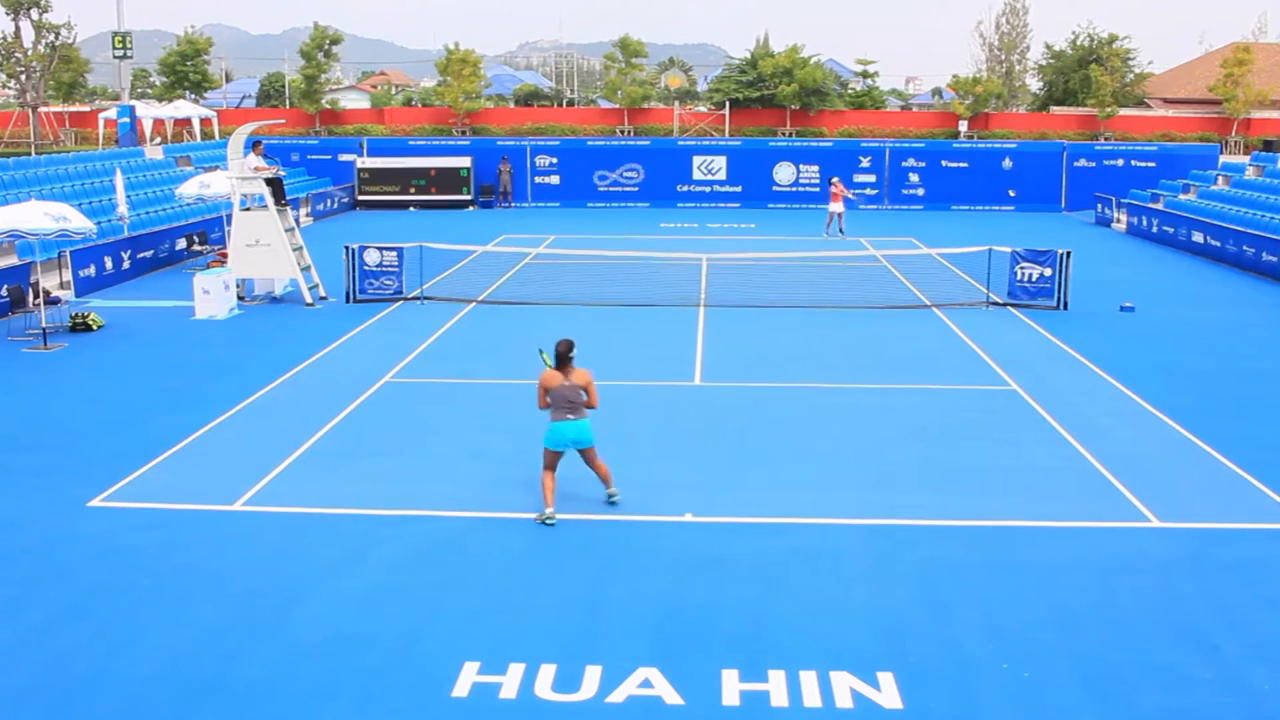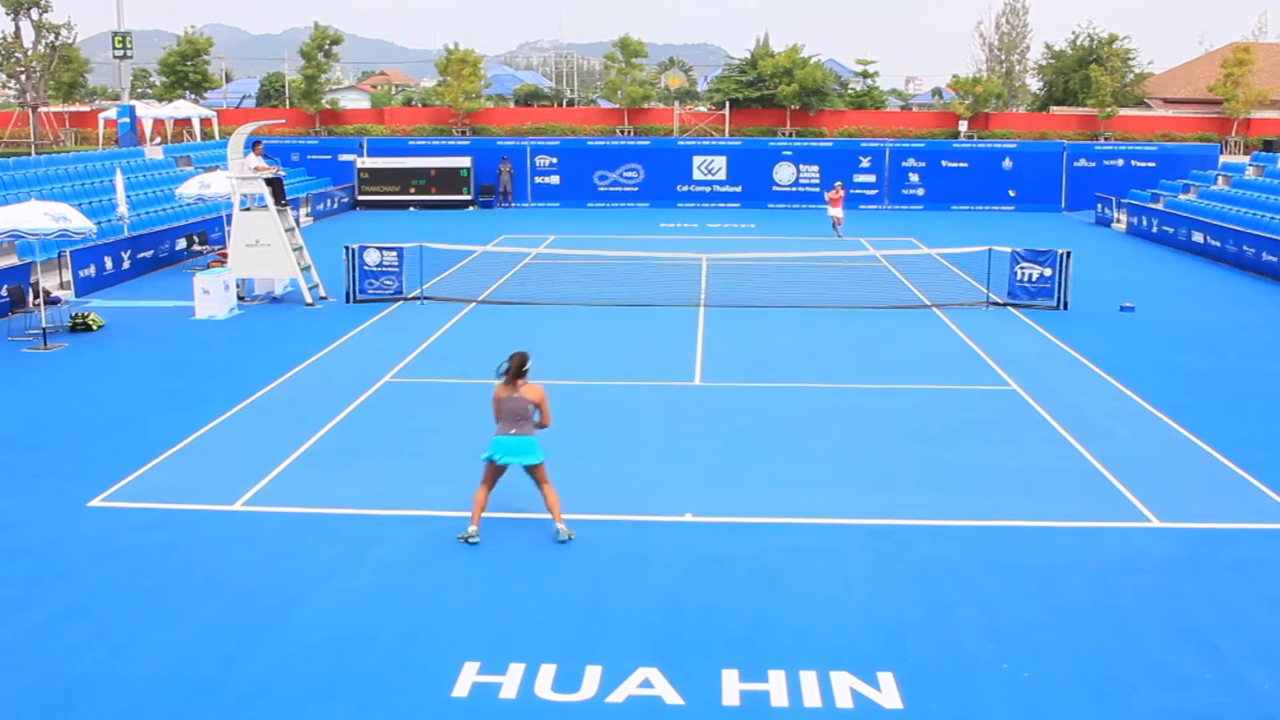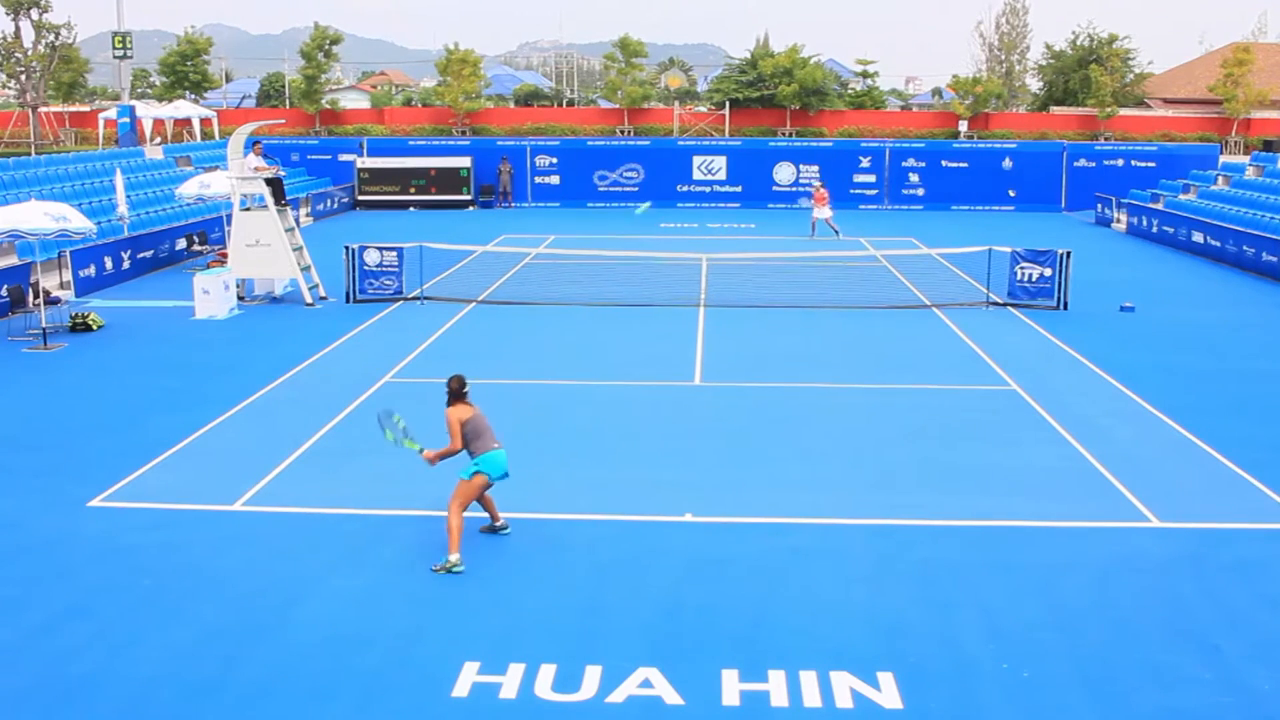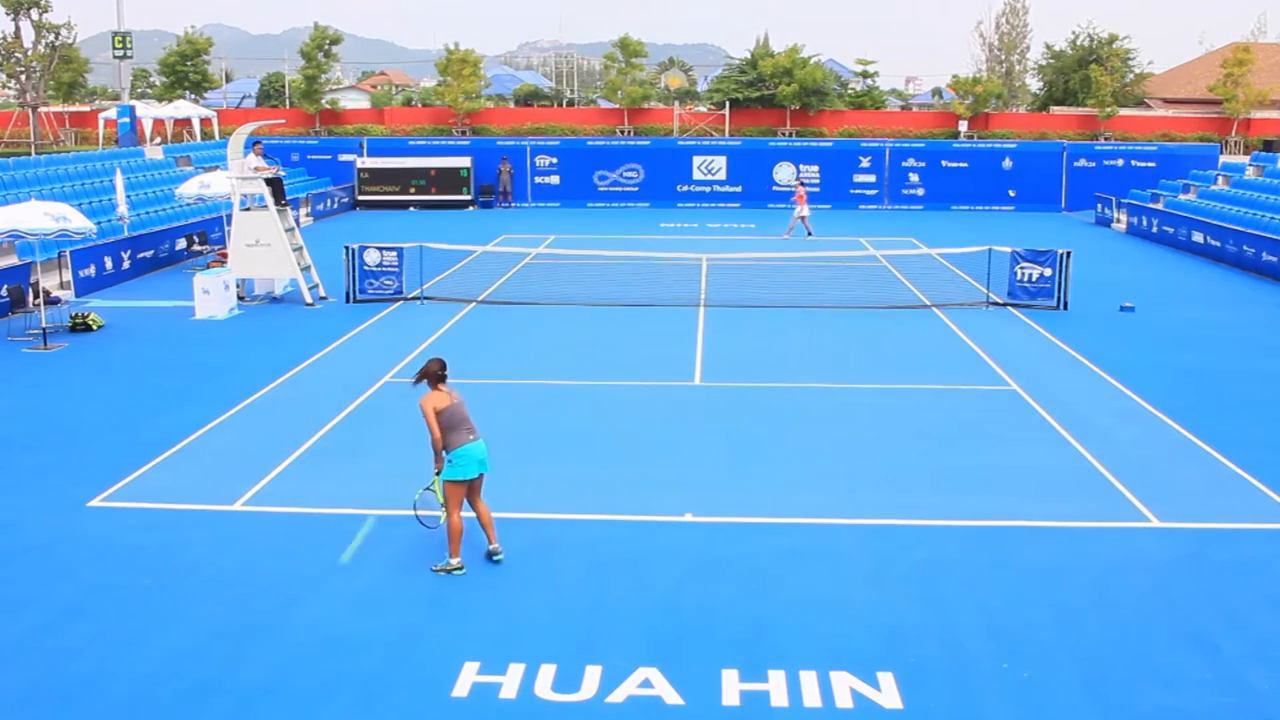
dt=0.4s
person 1, frame 1
left shoulder: (546, 376)
right shoulder: (585, 375)
left elbow: (542, 405)
right elbow: (593, 404)
left hip: (558, 429)
right hip: (581, 426)
left knee: (548, 470)
right knee: (593, 462)
left ankle: (549, 511)
right ankle: (611, 491)
person 1, frame 2
left shoulder: (499, 389)
right shoulder: (537, 390)
right elbow: (544, 423)
left hip: (502, 442)
right hip: (527, 442)
left knee: (485, 486)
right knee: (545, 485)
left ankle: (472, 530)
right ankle: (560, 528)
person 1, frame 3
left shoulder: (452, 412)
right shoulder: (473, 408)
left elbow: (457, 446)
left wrist: (434, 455)
right wrist: (440, 457)
left hip: (486, 460)
right hip: (499, 456)
left knee: (455, 508)
right knee: (476, 492)
left ankle: (454, 559)
right ankle: (499, 523)
person 1, frame 4
left shoulder: (427, 400)
right shoulder: (454, 394)
left elbow: (437, 436)
left wrist: (438, 460)
right wrist: (441, 455)
left hip: (461, 455)
right hip: (478, 447)
left knee: (453, 510)
right knee: (476, 500)
left ankle: (455, 562)
right ankle: (494, 546)
